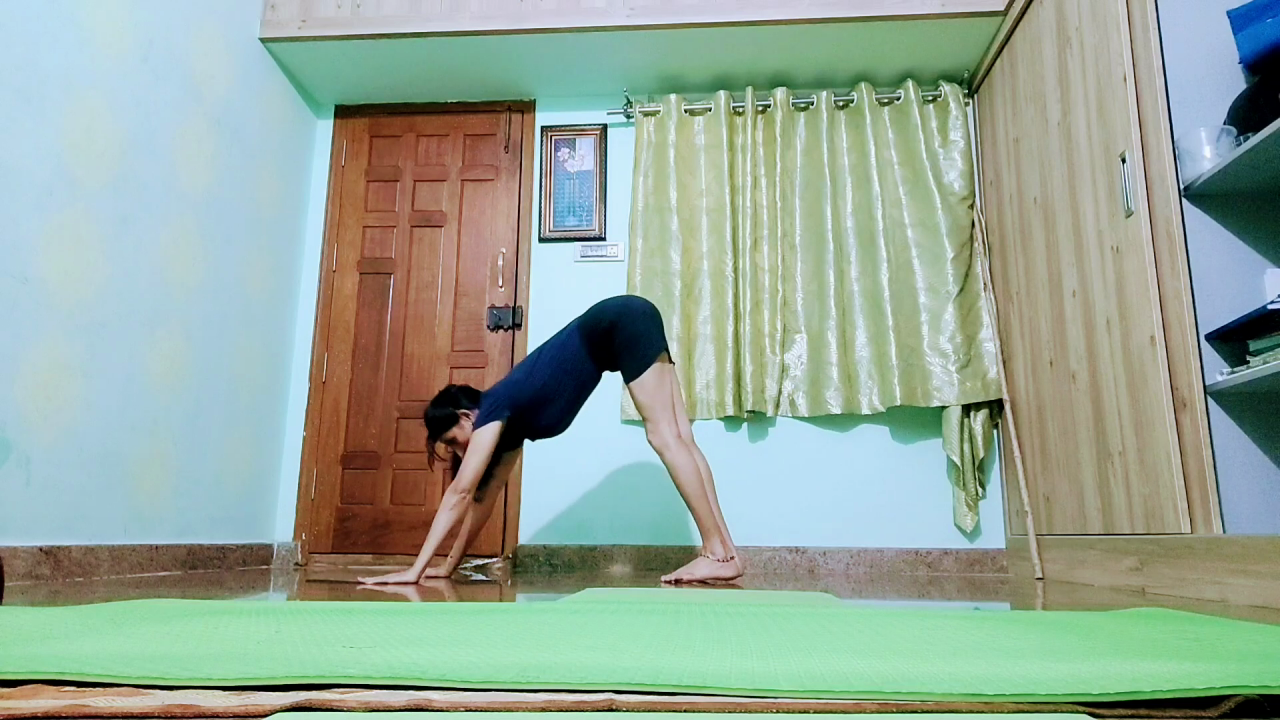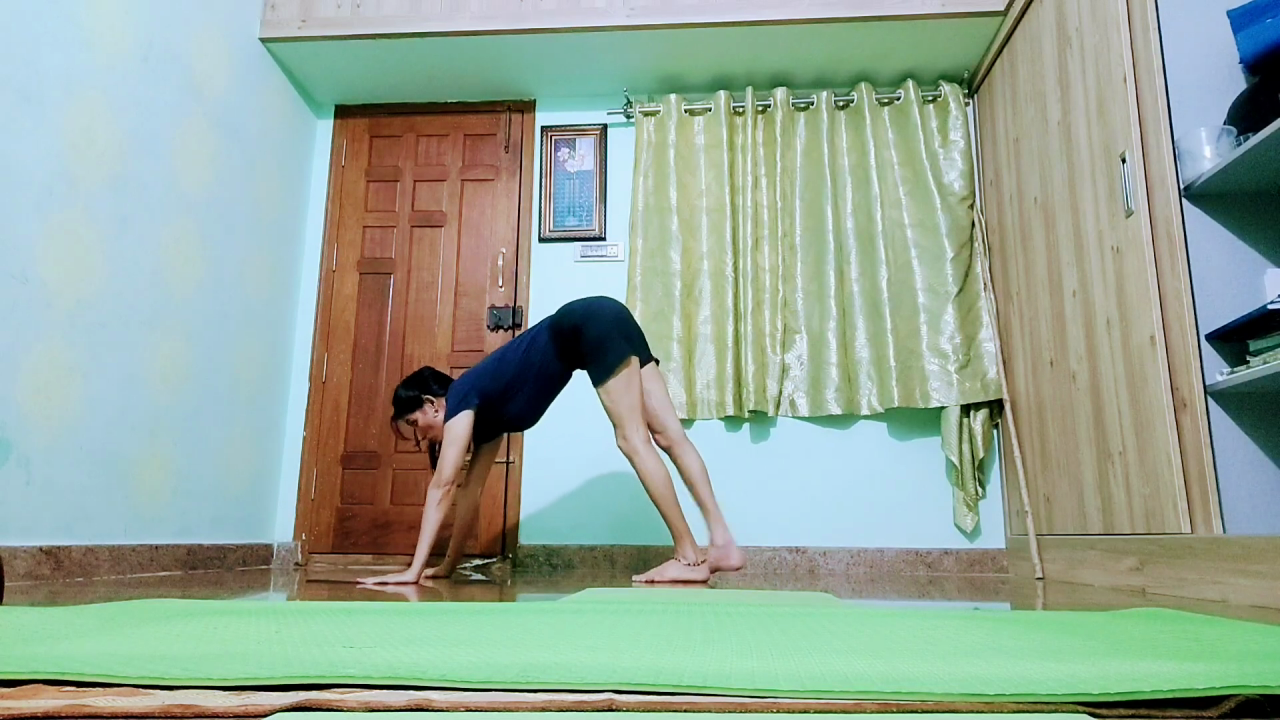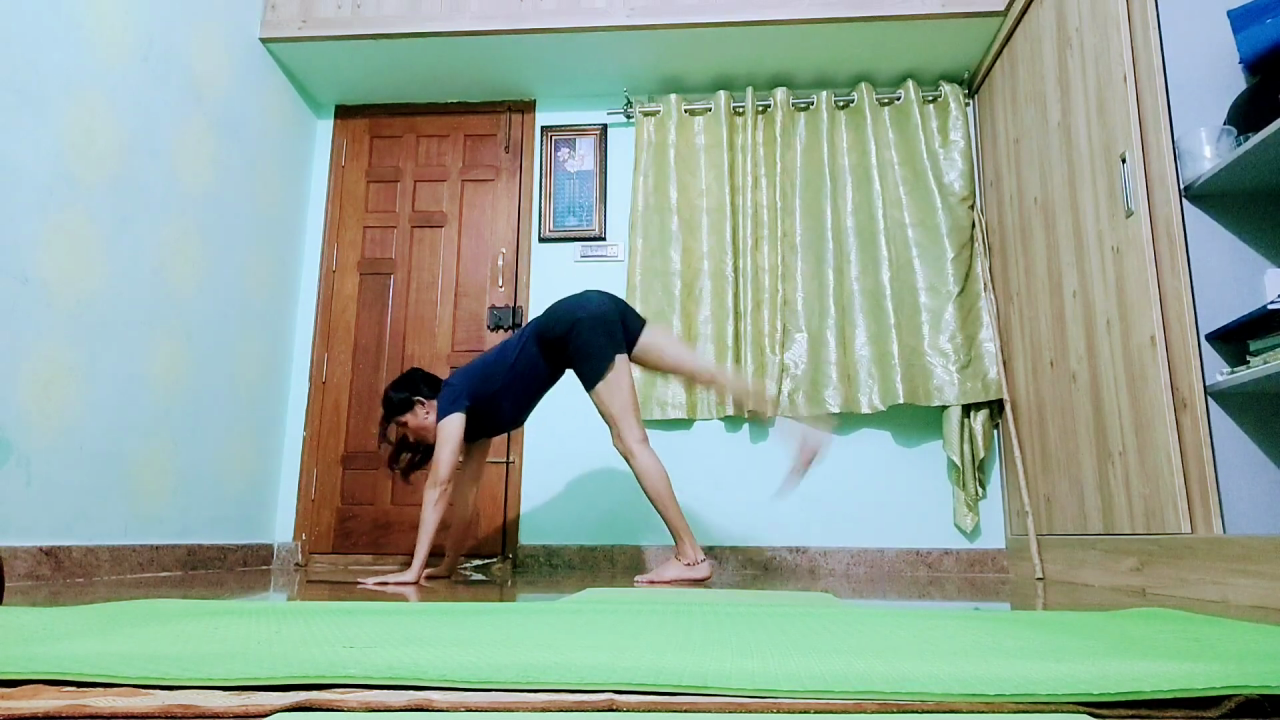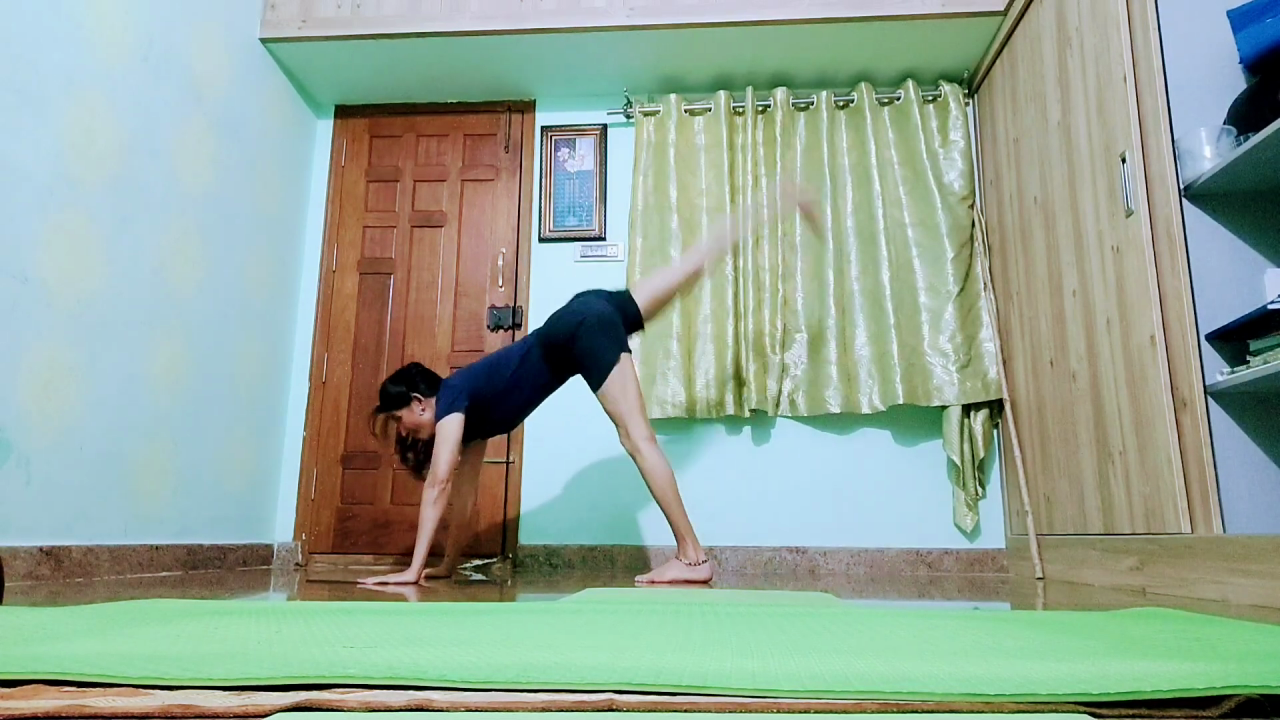
dt=1s
person 1, frame 1
left shoulder: (493, 410)
right shoulder: (510, 423)
left elbow: (460, 493)
right elbow: (484, 496)
left wrist: (416, 570)
right wrist: (449, 565)
left hip: (622, 324)
right hip: (621, 329)
left knee: (665, 437)
right knee: (680, 437)
left ankle: (717, 554)
right ankle: (725, 552)
person 1, frame 2
left shoulder: (461, 399)
right shoulder: (486, 415)
left elbow: (443, 487)
right elbow: (469, 488)
left wrist: (414, 569)
right wrist: (448, 565)
left hip: (593, 325)
right hip: (600, 327)
left knee: (634, 440)
right knee: (669, 433)
left ankle: (689, 556)
right ankle: (723, 545)
person 1, frame 3
left shoulder: (453, 402)
right shoulder: (479, 408)
left elbow: (440, 486)
right elbow: (468, 485)
left wrist: (414, 570)
right wrist: (449, 563)
left hip: (581, 321)
right hip: (590, 312)
left knee: (630, 441)
right knee: (706, 372)
left ankle: (690, 556)
right ankle: (799, 436)
person 1, frame 4
left shoulder: (451, 399)
right shoulder: (473, 393)
left elbow: (439, 483)
right elbow: (464, 484)
left wrist: (415, 569)
right wrist: (447, 565)
left hip: (584, 332)
right hip: (588, 318)
left knee: (637, 440)
right knee: (696, 261)
left ankle: (692, 559)
